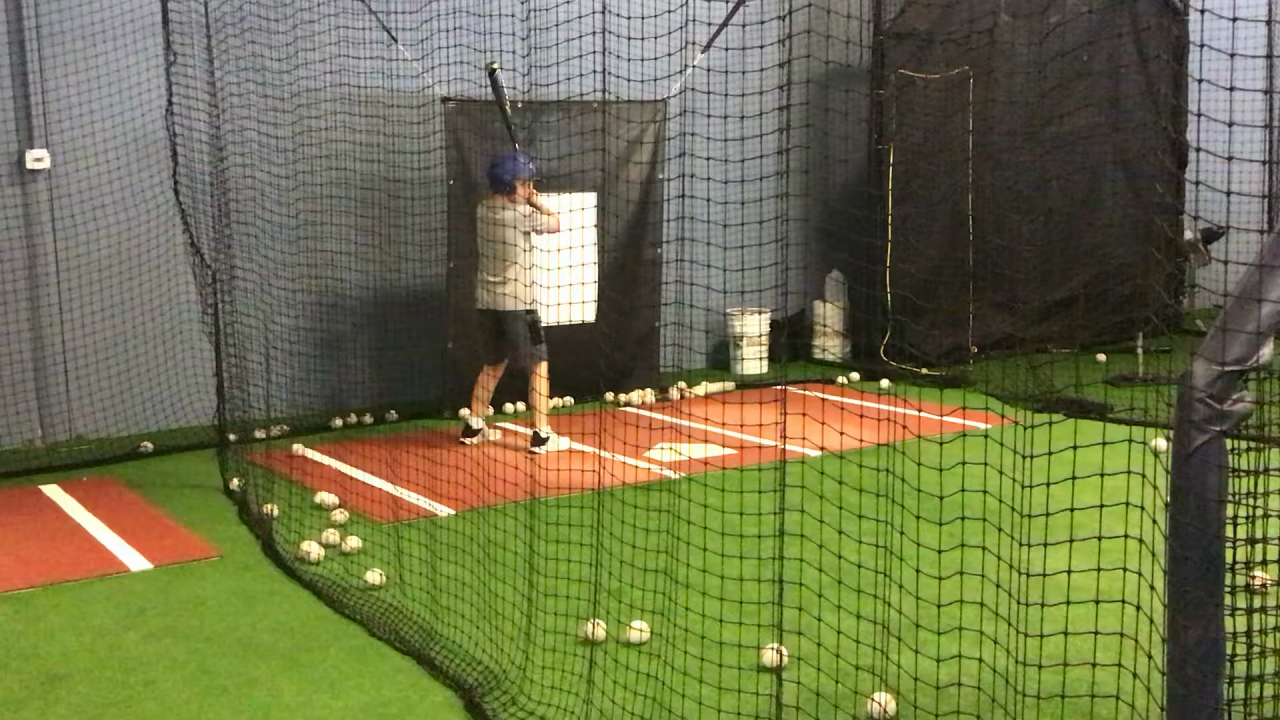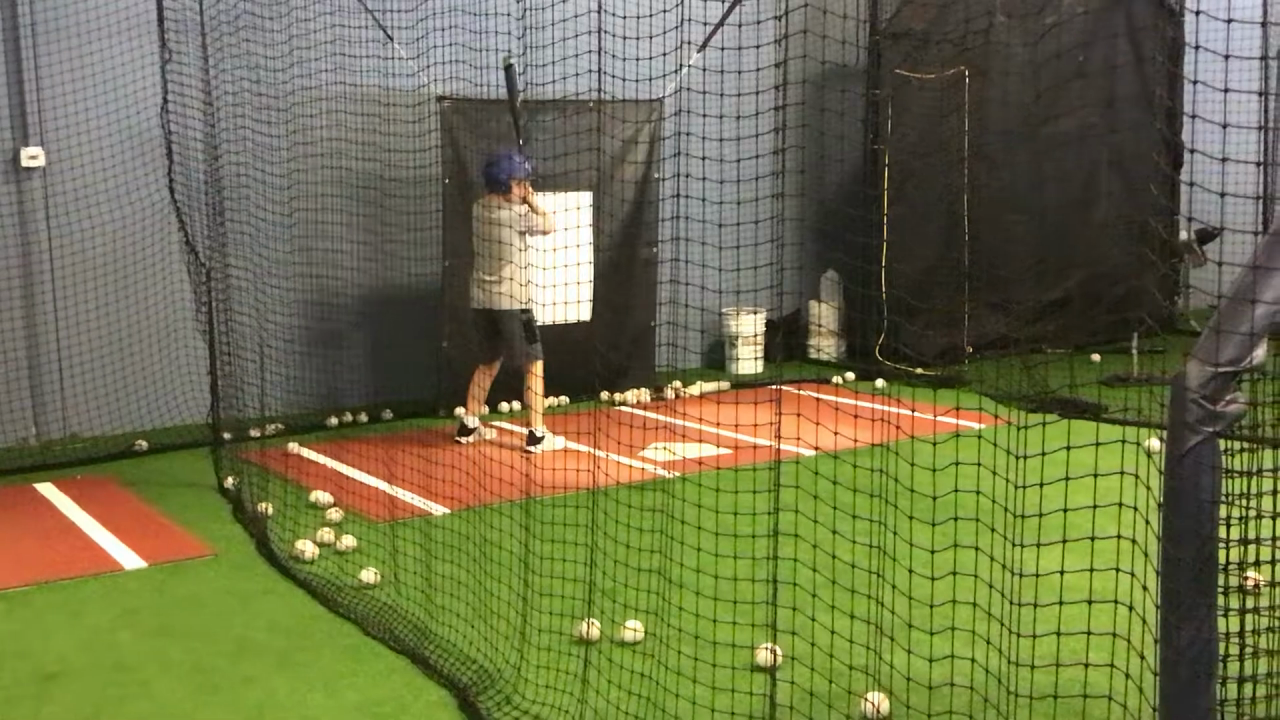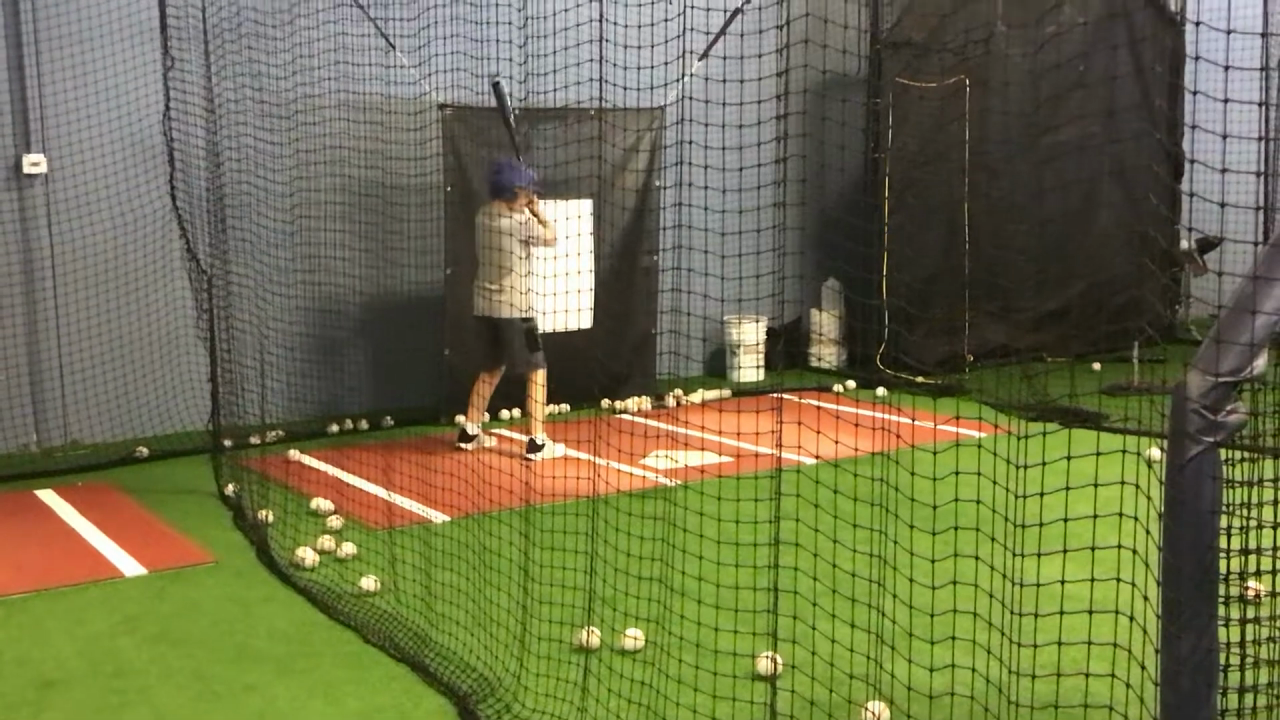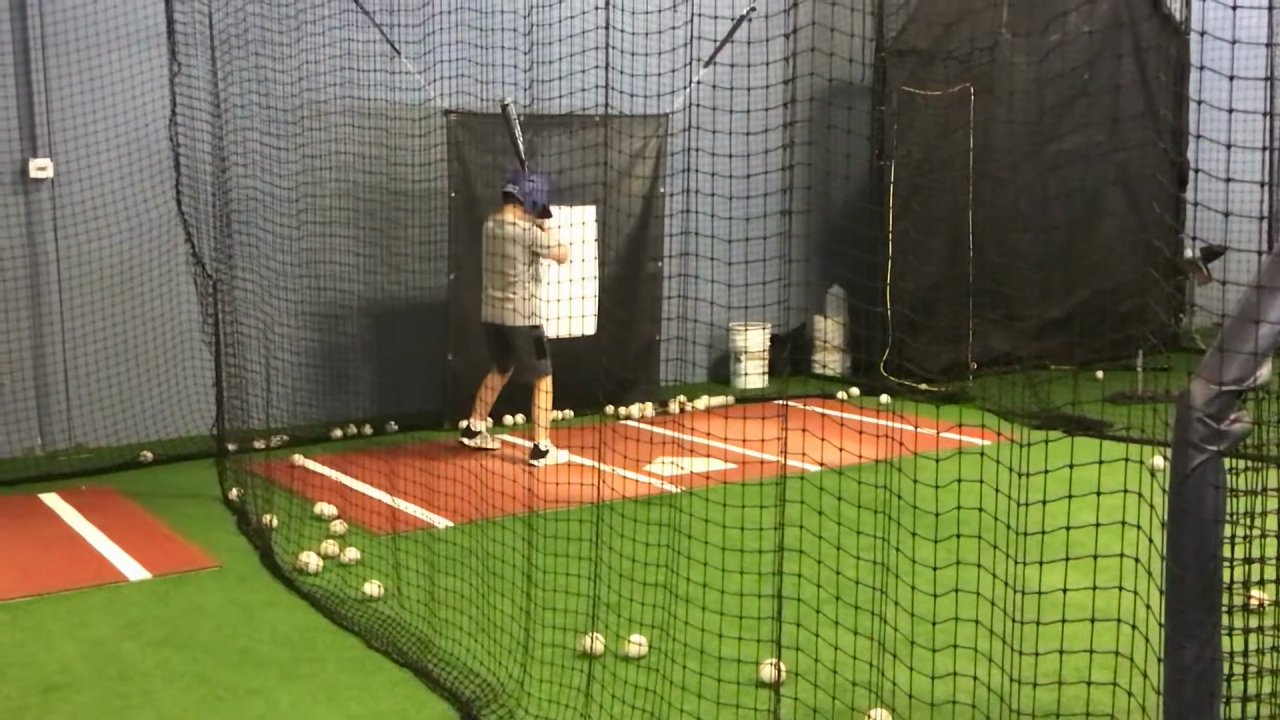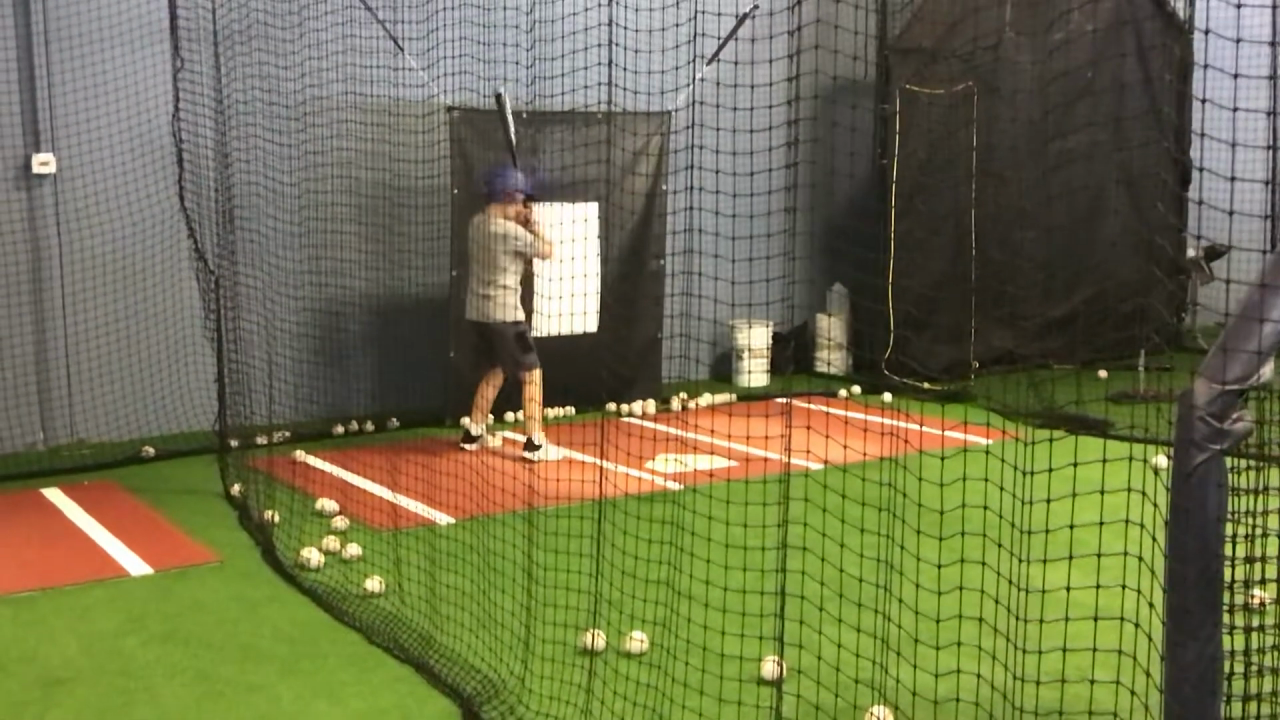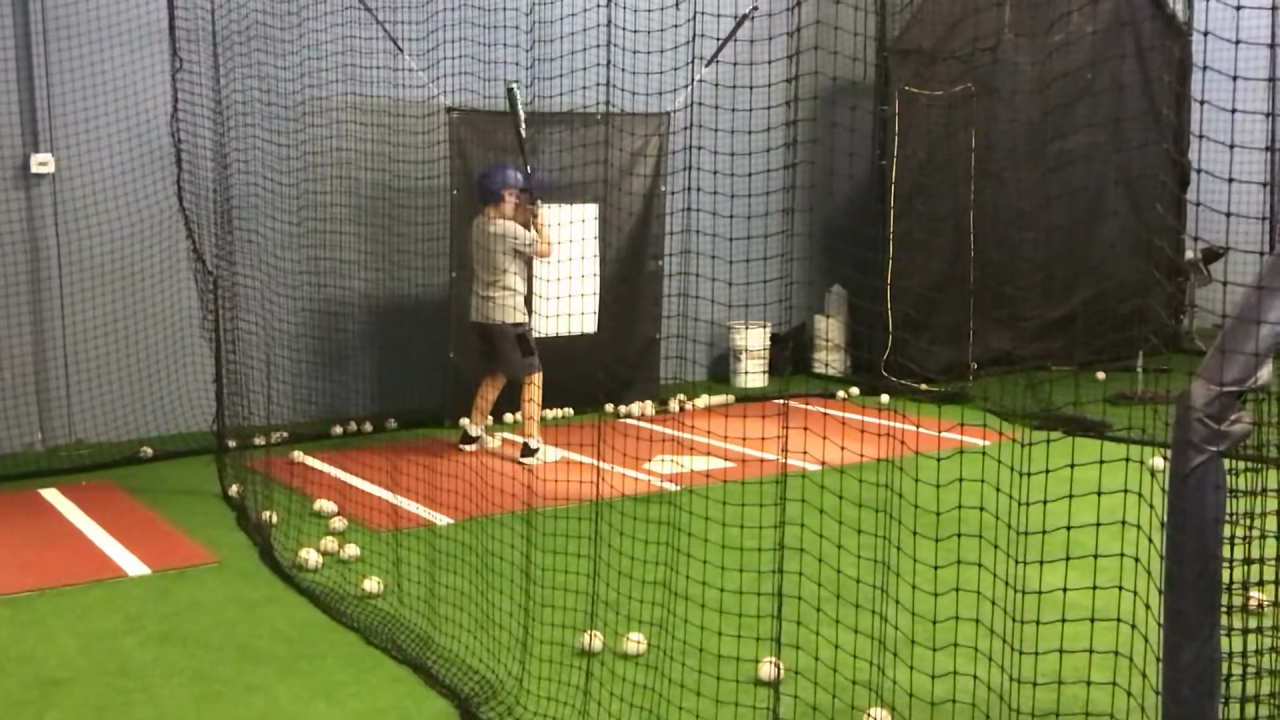
dt=0.4s
person 1, frame 1
left shoulder: (483, 210)
right shoulder: (521, 214)
right elbow: (555, 224)
left wrist: (527, 199)
right wrist: (535, 201)
left hip: (487, 302)
right hip: (516, 303)
left knee: (494, 363)
right knee: (539, 365)
left ankle: (473, 426)
right ankle: (541, 435)
person 1, frame 2
left shoulder: (478, 209)
right shoulder: (516, 214)
right elbow: (548, 226)
left wrist: (522, 200)
right wrist: (531, 201)
left hip: (481, 301)
right hip: (511, 302)
left knee: (489, 362)
right knee: (534, 363)
left ankle: (469, 425)
right ankle: (537, 434)
person 1, frame 3
left shoulder: (483, 217)
right shoulder: (521, 223)
right elbow: (551, 239)
left wrist: (525, 211)
right wrist: (537, 212)
left hip: (484, 308)
right hip: (514, 310)
left knee: (491, 369)
right knee: (536, 371)
left ankle: (470, 432)
right ankle: (537, 442)
person 1, frame 4
left shoulder: (490, 225)
right shoulder: (526, 232)
right elbow: (562, 255)
right wrist: (544, 230)
left hip: (491, 314)
right hip: (521, 317)
left knee: (500, 370)
right knee: (543, 378)
left ankle: (473, 429)
right ankle: (542, 448)
person 1, frame 5
left shoulder: (477, 223)
right shoulder: (509, 230)
right elbow: (546, 251)
left wrist: (521, 224)
right wrist: (532, 225)
left hip: (477, 312)
right hip: (504, 313)
left knee: (494, 372)
right knee: (531, 372)
left ankle: (473, 433)
right ankle: (535, 442)
person 1, frame 6
left shoulder: (479, 225)
right shoulder: (510, 231)
right elbow: (545, 250)
left wrist: (524, 219)
right wrist: (538, 222)
left hip: (482, 314)
right hip: (508, 315)
left knee: (495, 374)
right knee: (532, 376)
left ankle: (472, 434)
right ankle: (531, 446)
